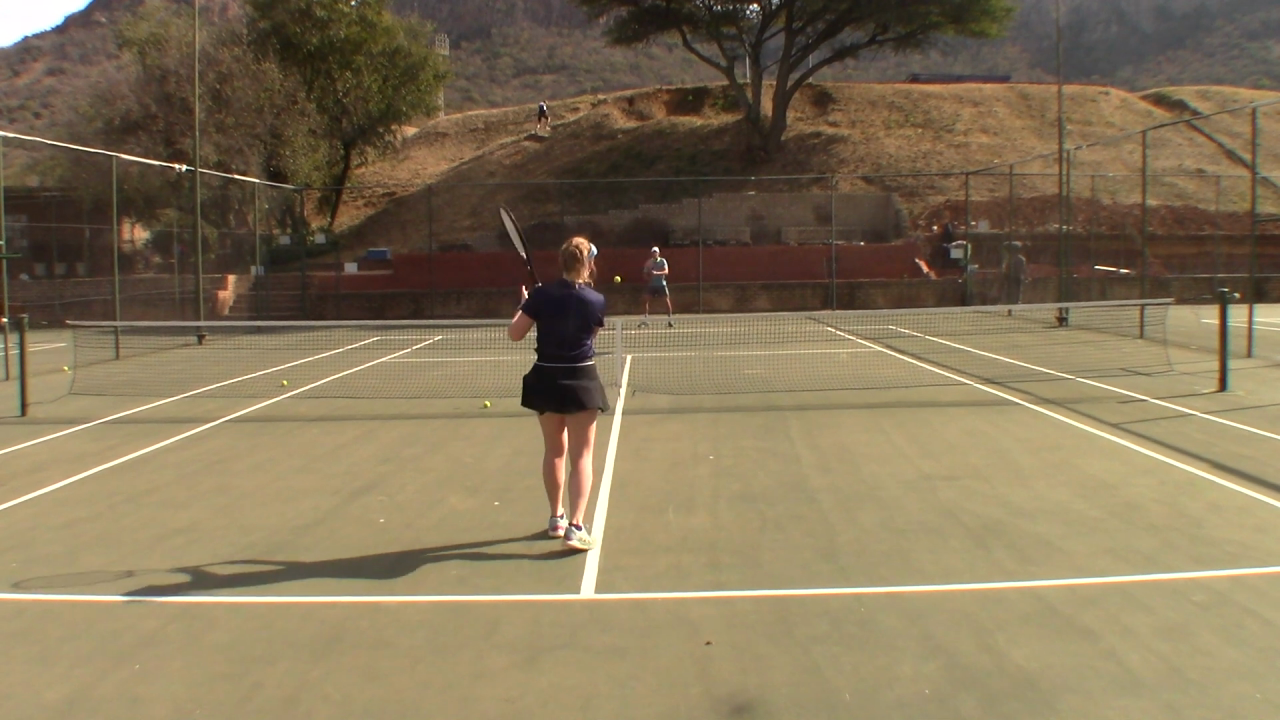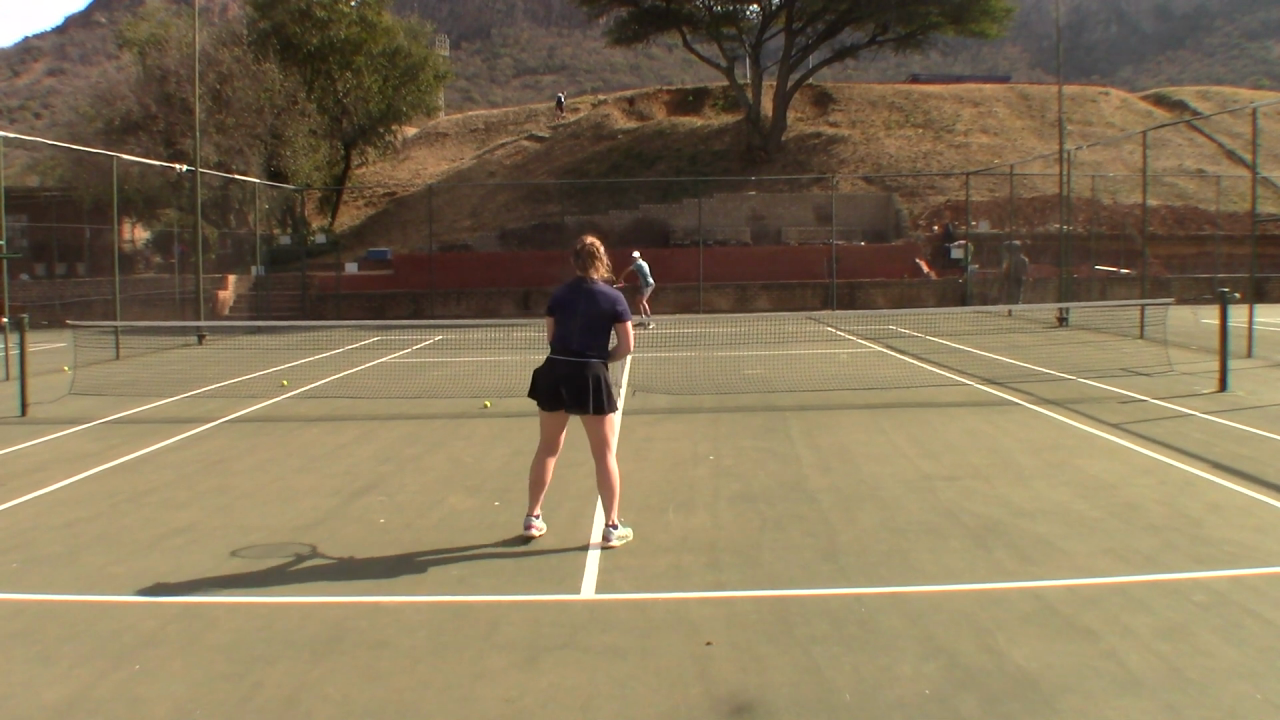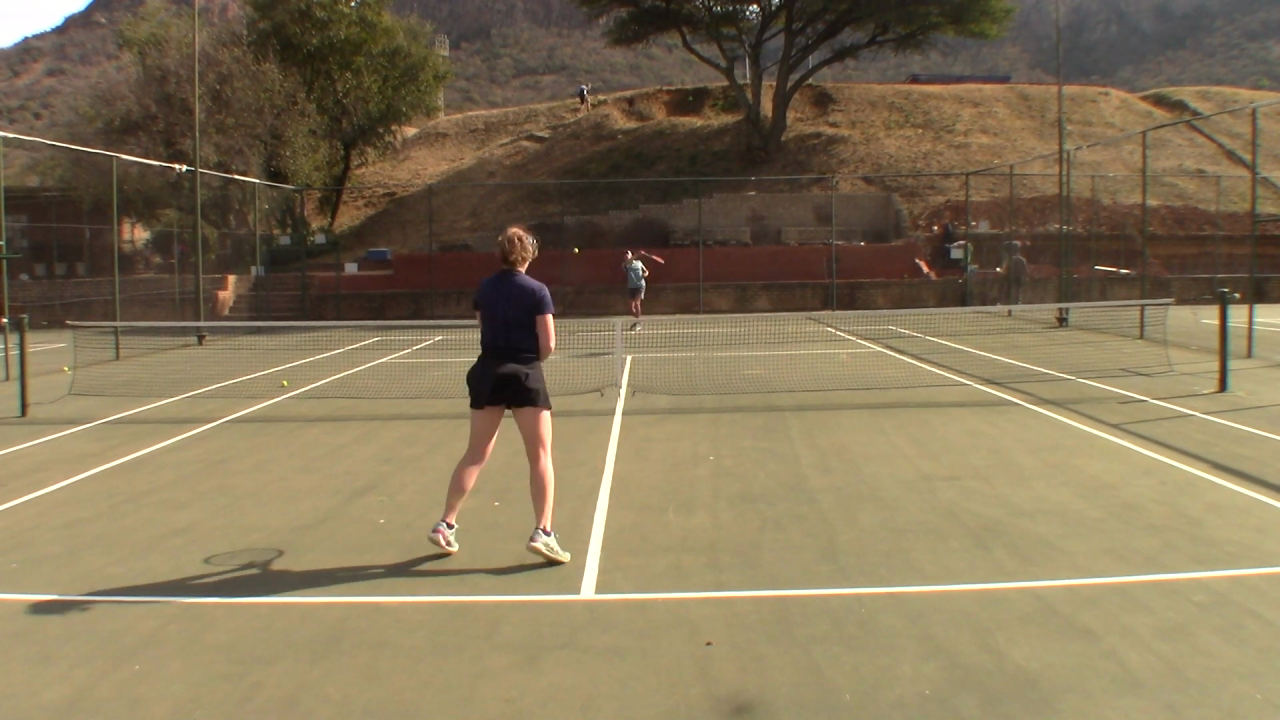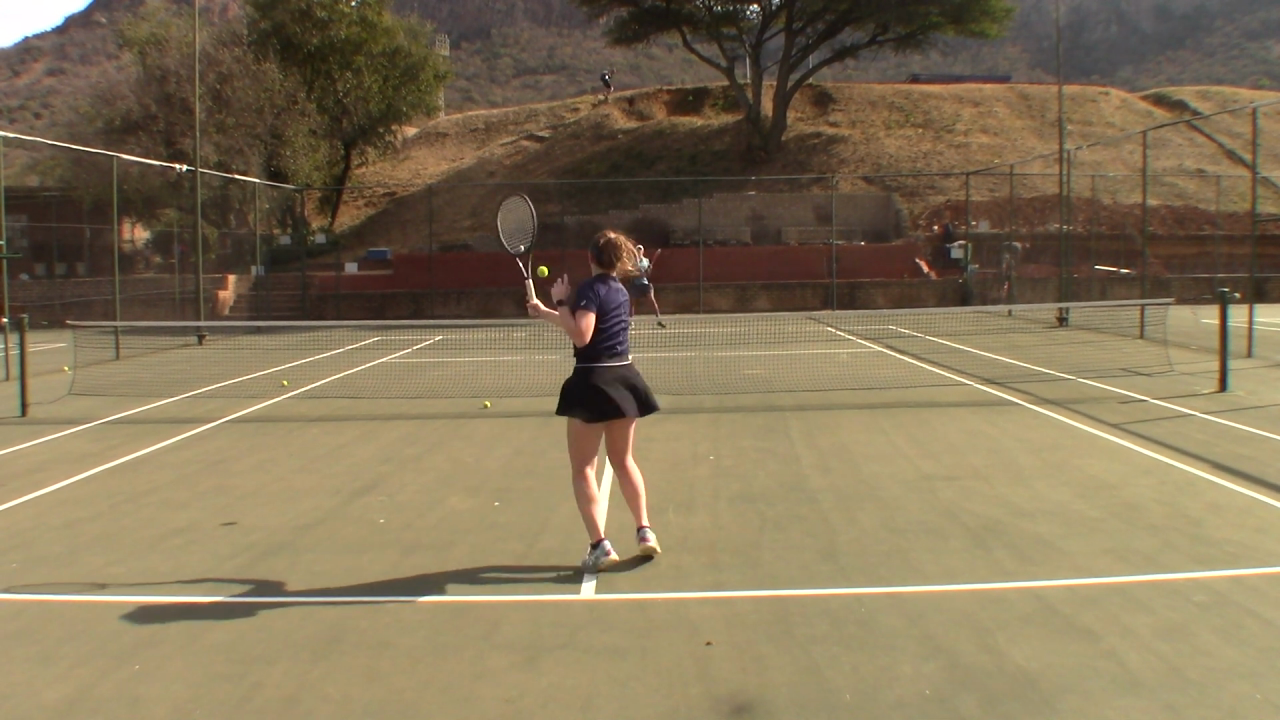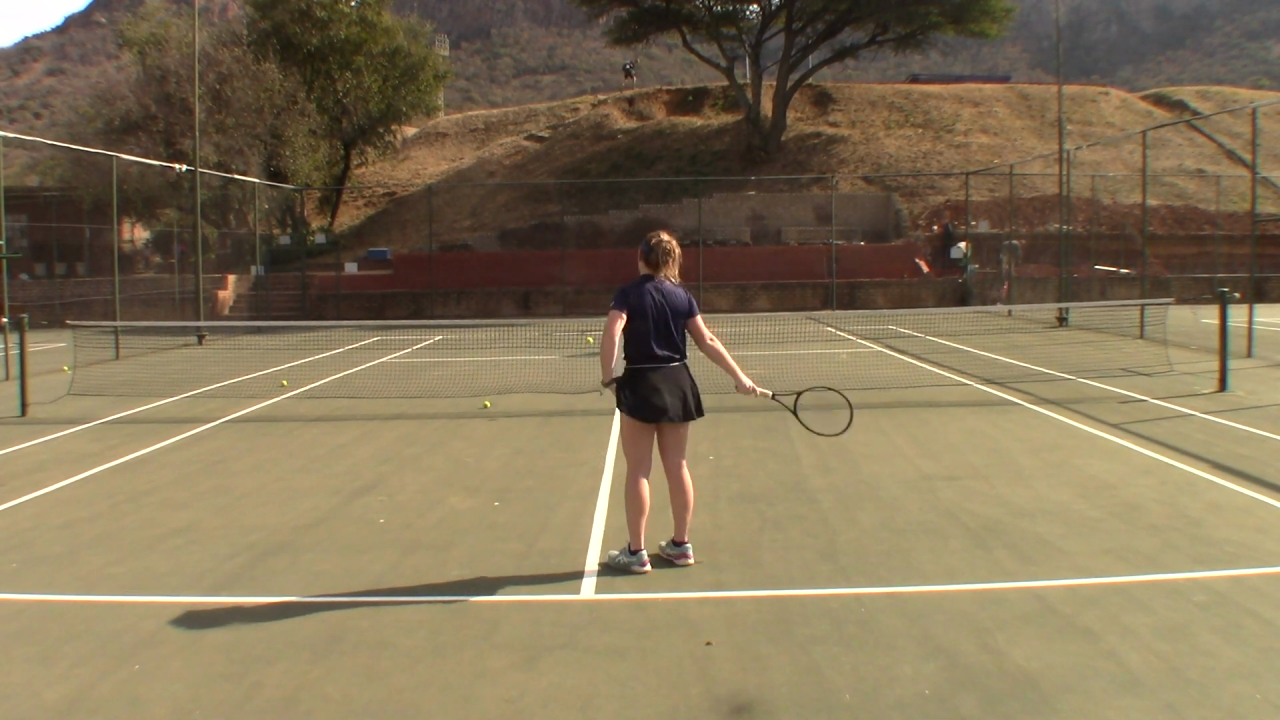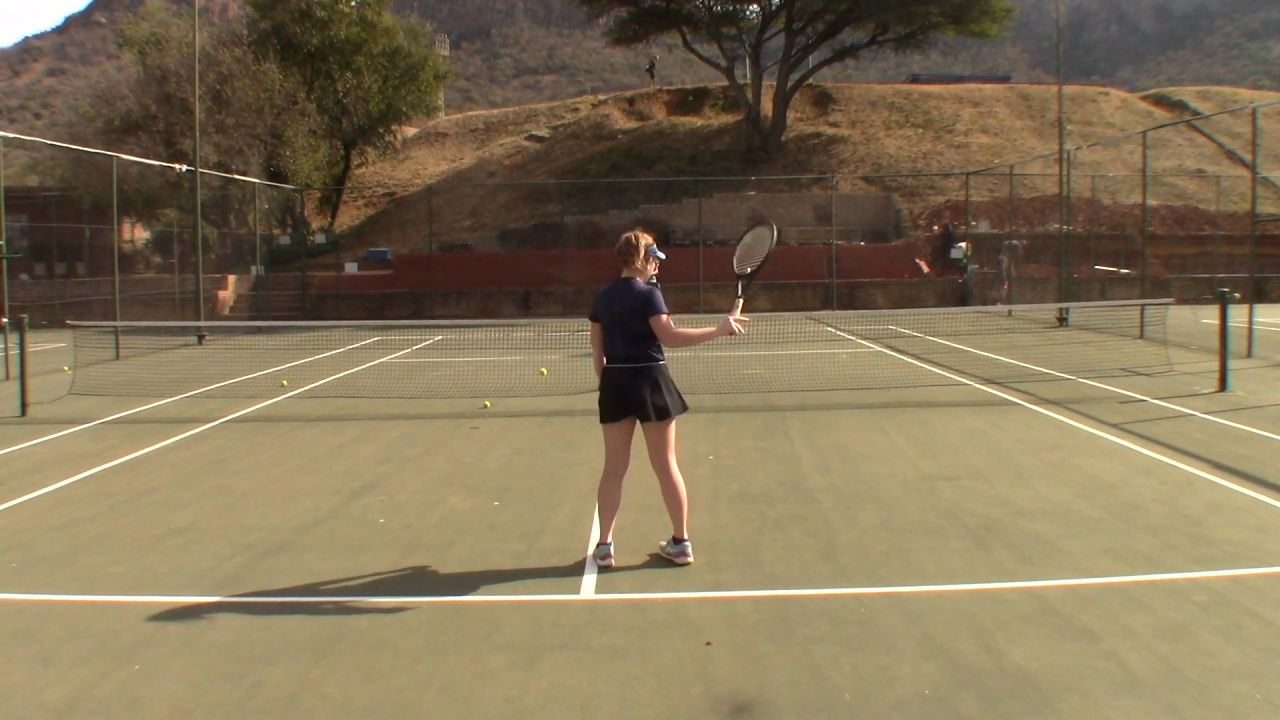
dt=0.7s
person 1, frame 1
left shoulder: (541, 295)
right shoulder: (596, 300)
left elbow: (514, 334)
left wrist: (526, 306)
left hip: (546, 379)
right hip: (582, 380)
left knee: (555, 451)
right knee: (582, 455)
left ankle: (557, 519)
right ankle: (575, 527)
person 1, frame 2
left shoulder: (559, 294)
right shoulder: (613, 297)
left elbow: (551, 338)
right elbow: (626, 346)
left hip: (555, 374)
right hip: (590, 378)
left knee: (547, 450)
right knee: (604, 455)
left ankle: (532, 517)
right ankle: (612, 527)
person 1, frame 3
left shoulder: (486, 288)
right shoulder: (536, 291)
left elbow: (484, 328)
right elbow: (548, 344)
left hip: (488, 370)
right hip: (524, 374)
left knee: (476, 456)
right knee: (541, 457)
left ankle: (445, 525)
right ankle: (542, 533)
person 1, frame 4
left shoulder: (588, 289)
right shoulder: (618, 289)
left elbow: (579, 336)
left wrist: (560, 304)
right wrist: (556, 306)
left hip: (592, 382)
right hip: (622, 379)
left knee: (582, 467)
right knee: (623, 461)
left ankle: (601, 545)
right ankle: (644, 532)
person 1, frame 5
left shoulder: (628, 294)
right shoulder: (681, 296)
left elbow: (611, 337)
right elbow: (707, 341)
left wrist: (608, 378)
right wrist: (739, 377)
left hip: (641, 384)
right hip: (677, 382)
left knee: (637, 471)
right knee: (677, 467)
left ankle: (636, 552)
right ankle: (681, 544)
person 1, frame 6
left shoulder: (603, 297)
right shoulder: (648, 293)
left elbow: (597, 348)
right elbow: (669, 336)
right wrist: (719, 329)
left hip: (614, 383)
right hip: (650, 381)
left knee: (614, 468)
right knee: (666, 466)
left ankle: (605, 545)
right ankle: (680, 543)
